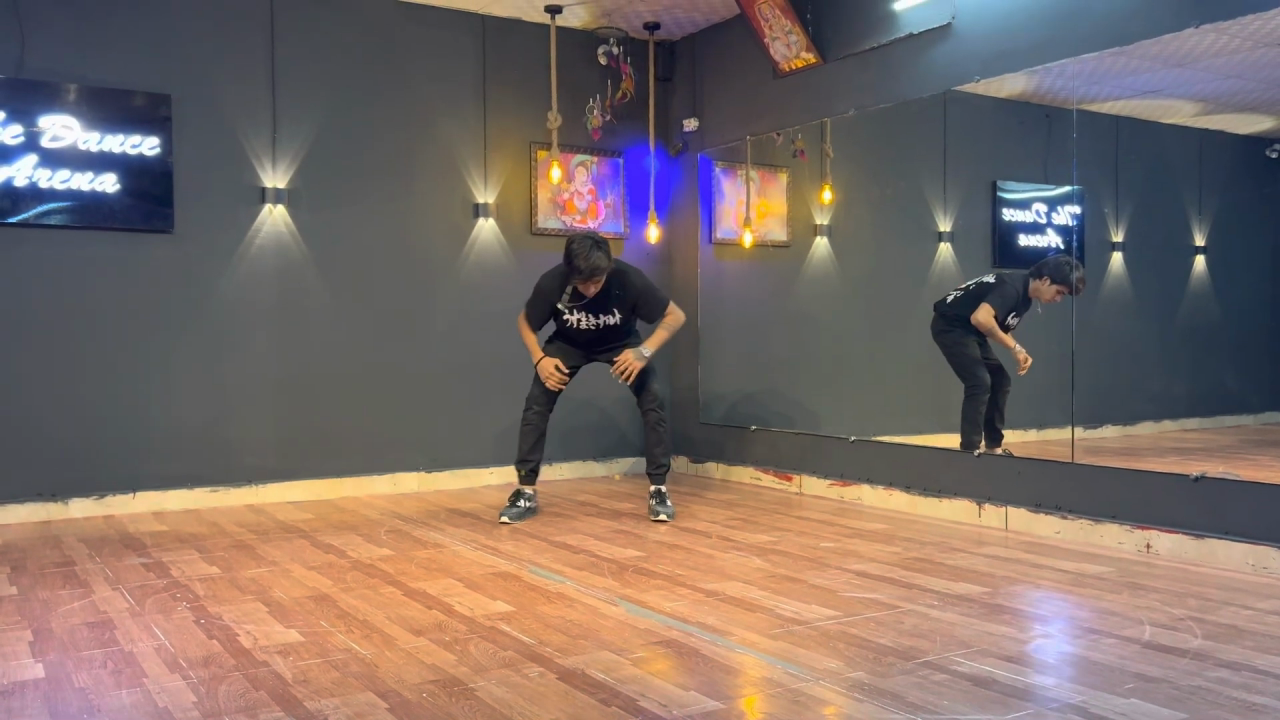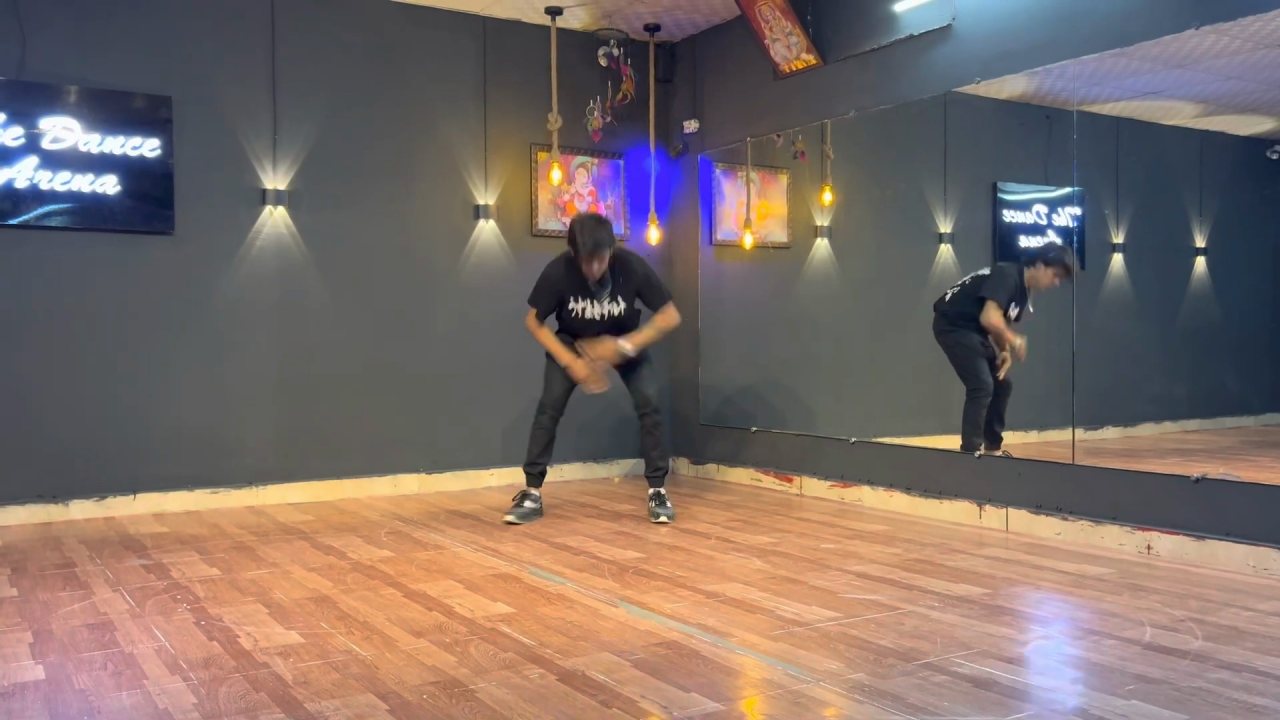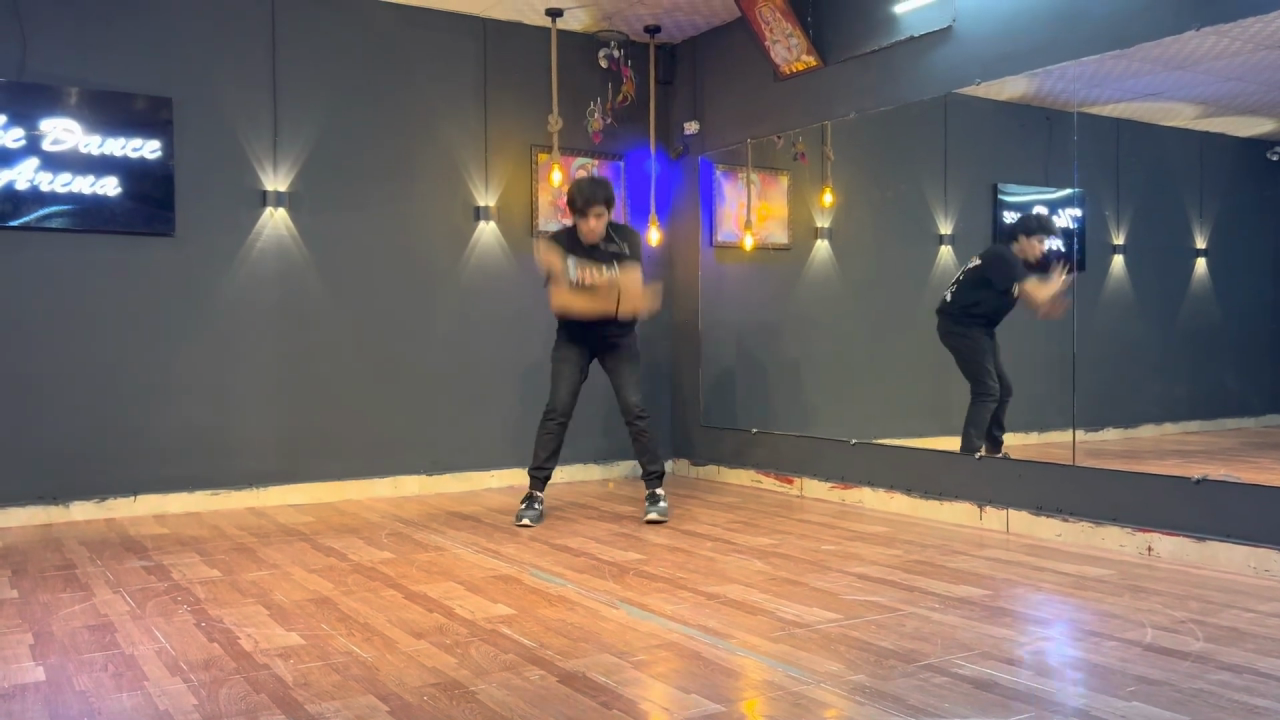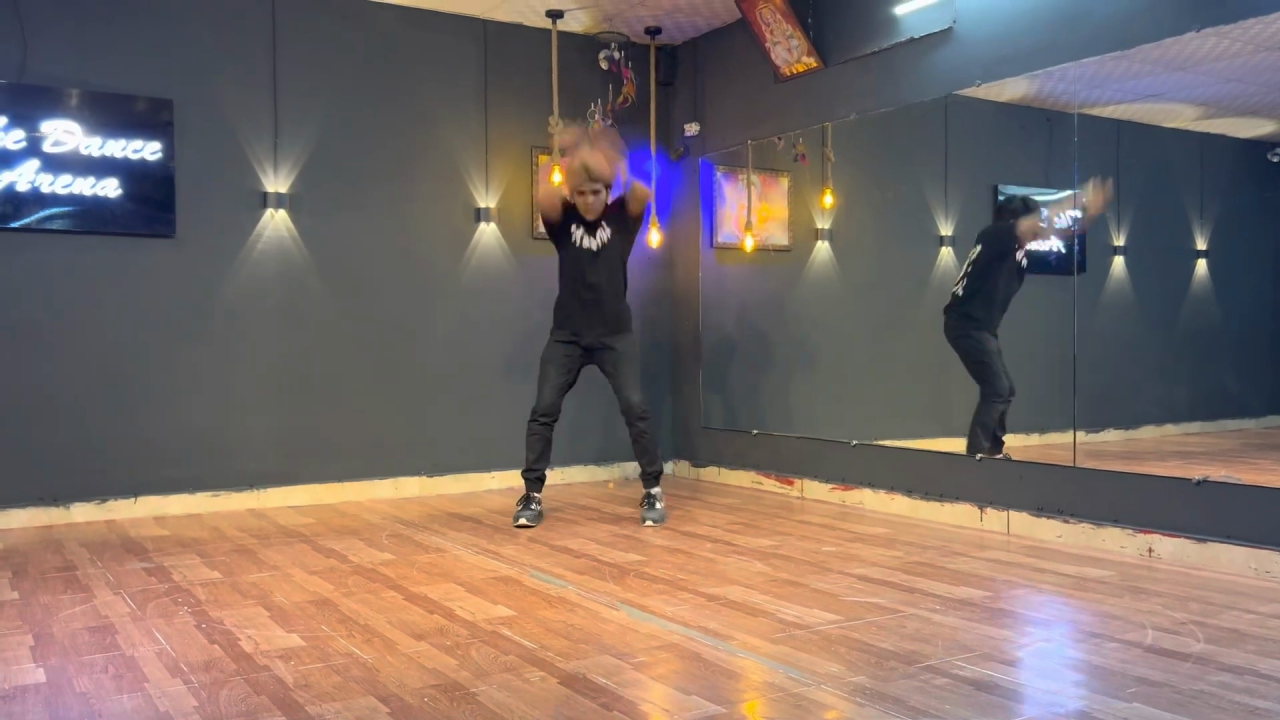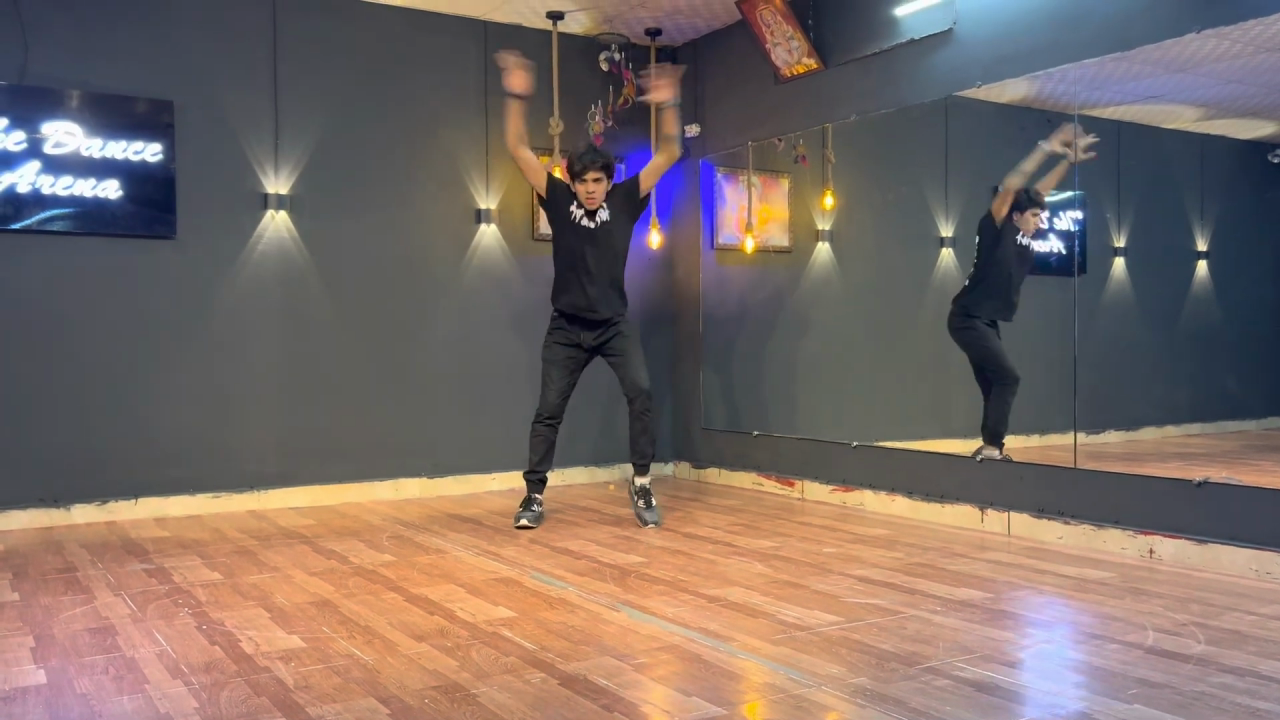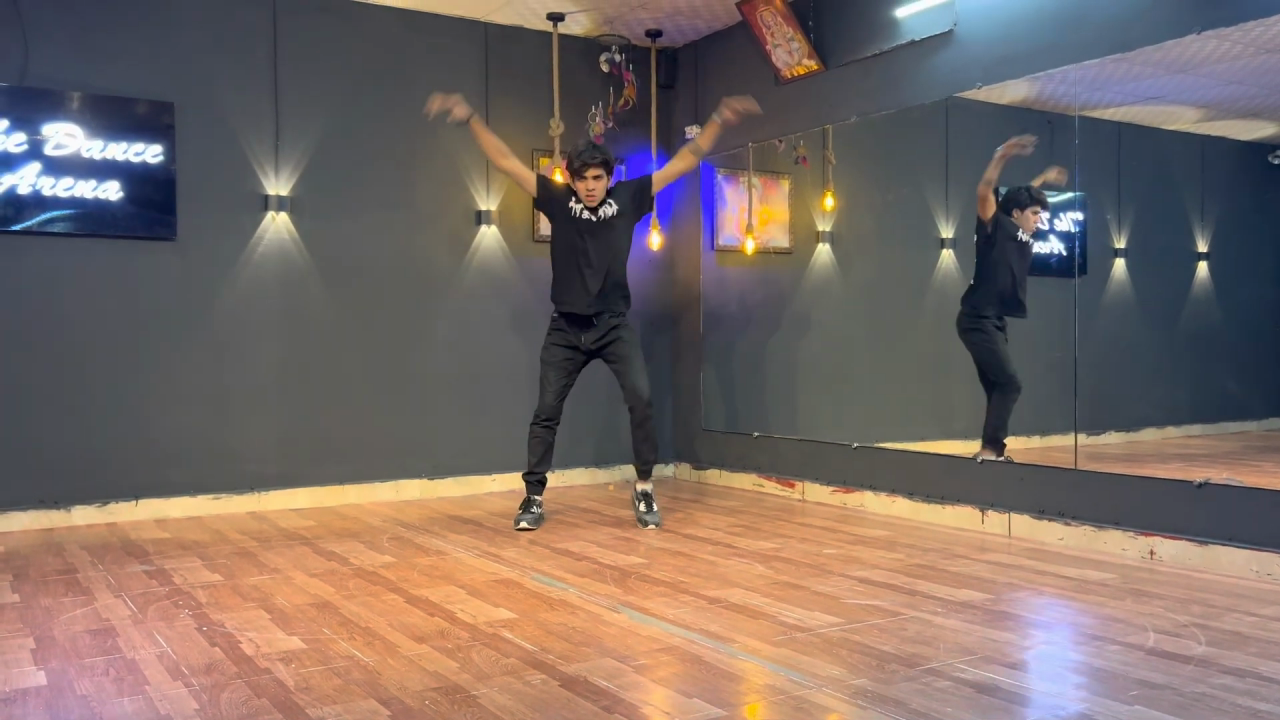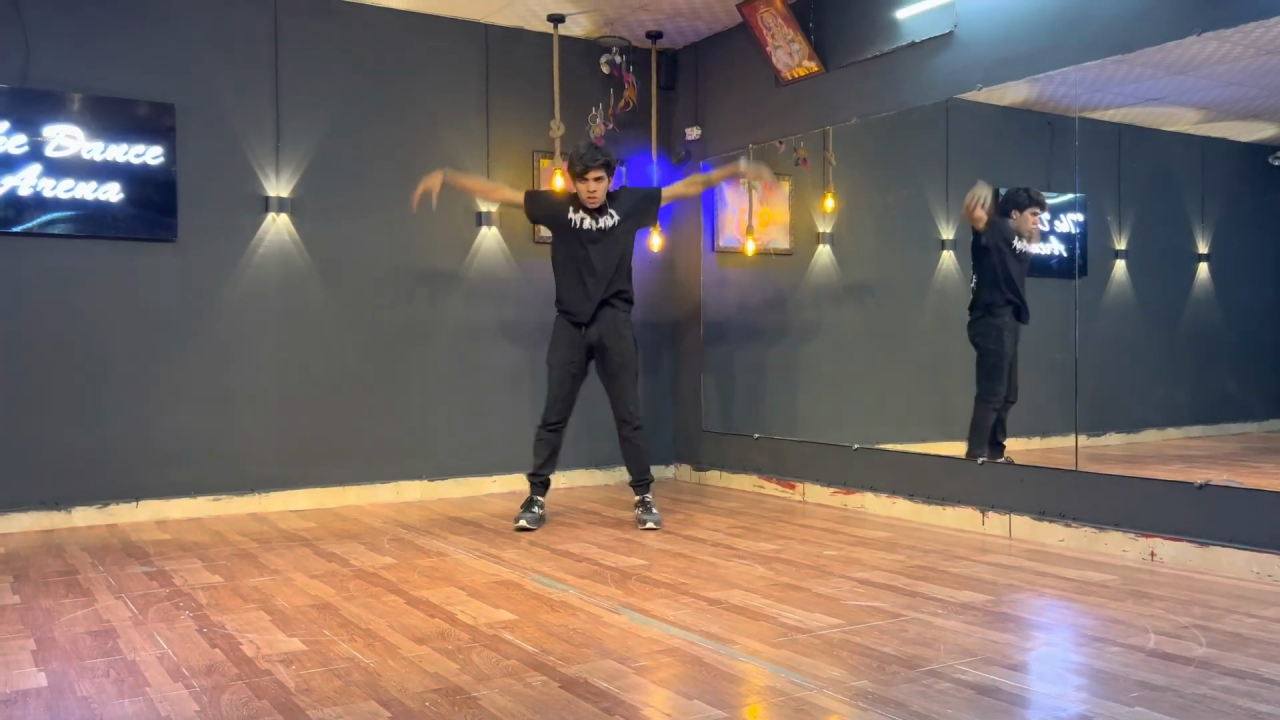
dt=0.1s
person 1, frame 1
left shoulder: (630, 280)
right shoulder: (552, 283)
left elbow: (675, 316)
right elbow: (524, 322)
left wrist: (645, 352)
right wrist: (540, 359)
left hip: (623, 346)
right hip: (568, 346)
left knee: (653, 402)
right knee: (537, 403)
left ankle: (659, 489)
right ankle: (525, 491)
person 1, frame 2
left shoulder: (632, 266)
right shoulder: (557, 271)
left elbow: (670, 315)
right elbow: (534, 322)
left wrist: (627, 346)
right wrist: (570, 361)
left hip: (623, 341)
right hip: (572, 342)
left knee: (649, 405)
right knee: (549, 406)
left ankle: (657, 491)
right ankle: (531, 492)
person 1, frame 3
left shoulder: (626, 239)
right shoulder: (559, 242)
left elbow: (648, 300)
right elbow: (558, 300)
right wrist: (614, 304)
left hip: (618, 338)
right hip: (573, 337)
left knee: (635, 410)
right knee: (557, 410)
left ankle: (655, 491)
right ankle: (535, 494)
person 1, frame 4
left shoulder: (625, 215)
right shoulder: (559, 215)
left elbow: (642, 196)
right elbow: (546, 201)
left wrist: (615, 169)
right wrist: (572, 163)
left hip: (615, 335)
right hip: (567, 335)
left knee: (635, 408)
right knee: (543, 411)
left ankle: (652, 491)
right ankle: (532, 495)
person 1, frame 5
left shoulder: (623, 200)
right shoulder: (559, 199)
left elbow: (669, 153)
right elbow: (520, 152)
left wrist: (666, 105)
right wrist: (517, 96)
left hip: (615, 323)
right hip: (566, 327)
left knee: (639, 390)
right knee: (549, 409)
left ankle: (642, 482)
right ankle: (534, 495)
person 1, frame 6
left shoulder: (627, 198)
right shoulder: (558, 198)
left elbow: (686, 161)
right elbow: (504, 160)
left wrist: (718, 120)
right wrist: (468, 118)
left hip: (614, 326)
right hip: (566, 330)
left knee: (641, 400)
right knee: (546, 411)
left ankle: (643, 487)
right ankle: (534, 496)
person 1, frame 7
left shoulder: (630, 201)
right shoulder: (556, 205)
left elbow: (688, 186)
right elbow: (500, 193)
left wrist: (736, 170)
right wrist: (446, 178)
left hip: (615, 325)
right hip: (570, 327)
left knee: (628, 415)
right knee: (554, 415)
left ankle: (643, 496)
right ankle: (536, 498)
person 2, frame 1
left shoulder: (1026, 299)
right shoulder: (1011, 288)
left elbow: (1001, 328)
right elbow: (980, 318)
left wrist: (1021, 354)
right wrist: (1013, 347)
left hip: (970, 331)
right hip: (951, 326)
left knee: (999, 382)
right knee: (980, 383)
left ankle: (993, 446)
right ankle: (970, 450)
person 2, frame 2
left shoulder: (1022, 289)
right shoulder: (1007, 278)
left elbow: (1001, 322)
right elbow: (990, 319)
left wrist: (1005, 351)
right wrist: (1014, 342)
left hip: (973, 331)
right hip: (953, 326)
left knee: (1001, 385)
right knee: (982, 385)
left ankle: (992, 448)
right ankle: (970, 452)
person 2, frame 3
left shoulder: (1018, 266)
right shoulder: (1006, 262)
left elbow: (1034, 300)
right elbow: (1037, 298)
left wrist: (1050, 306)
right wrist: (1056, 284)
left hip: (979, 328)
right hip: (960, 327)
left knee: (1003, 389)
right knee: (988, 390)
left ankle: (993, 449)
right ankle: (969, 452)
person 2, frame 4
left shoulder: (1015, 245)
right shoulder: (996, 236)
left elbow: (1040, 227)
right elbow: (1036, 222)
left wrist: (1086, 209)
right wrist: (1079, 200)
left hip: (982, 328)
right hip: (966, 326)
left knee: (1003, 391)
right knee: (998, 389)
left ankle: (993, 449)
right ankle: (976, 451)
person 2, frame 5
left shoulder: (1022, 235)
right shoulder: (997, 228)
left elbow: (1040, 191)
right elbow: (1009, 187)
left wrist: (1070, 157)
right wrist: (1047, 148)
left hip: (986, 320)
right hip: (970, 320)
left knee: (997, 387)
right knee: (1007, 379)
left ankle: (993, 447)
right ankle: (991, 446)
person 2, frame 6
left shoulder: (1021, 233)
right shoulder: (996, 225)
left elbow: (1028, 199)
right elbow: (984, 190)
left wrist: (1044, 178)
right wrist: (1001, 155)
left hip: (992, 323)
right hip: (979, 323)
left knee: (1001, 387)
right knee: (1009, 385)
left ankle: (995, 450)
right ankle: (989, 449)
person 2, frame 7
left shoulder: (1017, 239)
right shoulder: (995, 230)
right elbow: (972, 212)
left wrist: (1030, 237)
right wrist: (978, 194)
left hip: (1006, 325)
right hip: (990, 323)
left knee: (1007, 394)
right knee: (992, 394)
left ankle: (994, 453)
right ankle: (977, 457)
